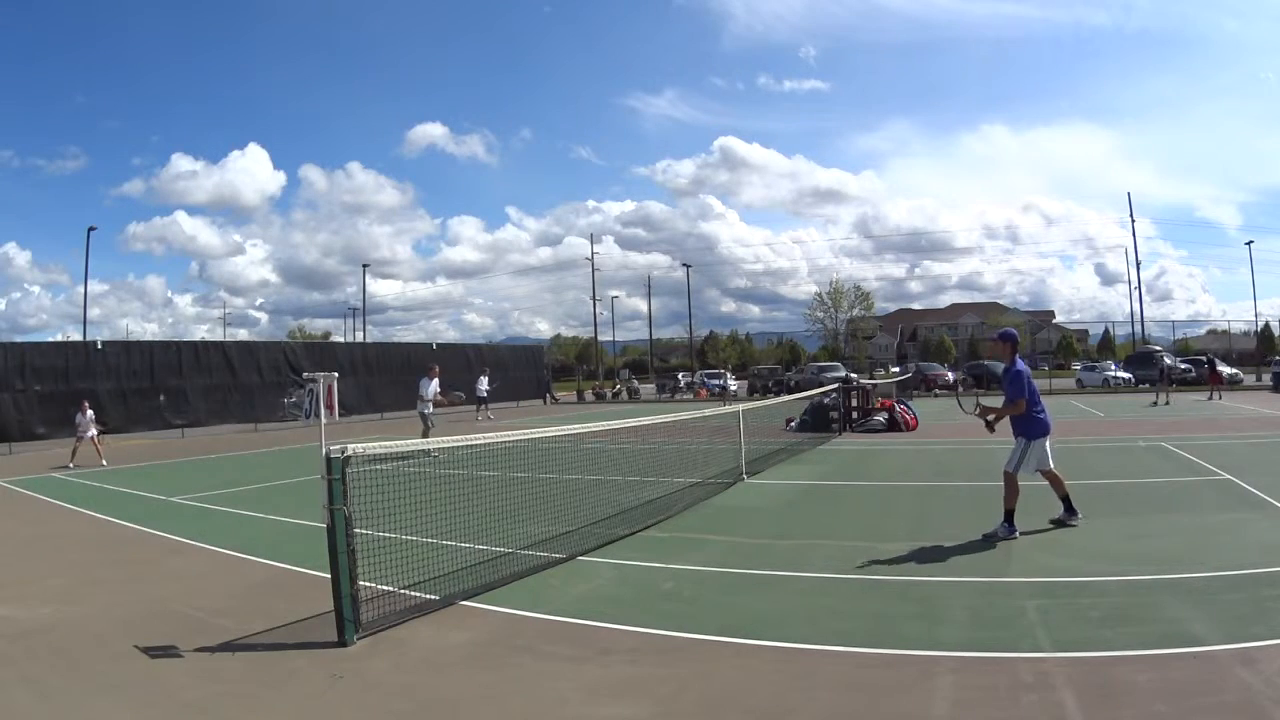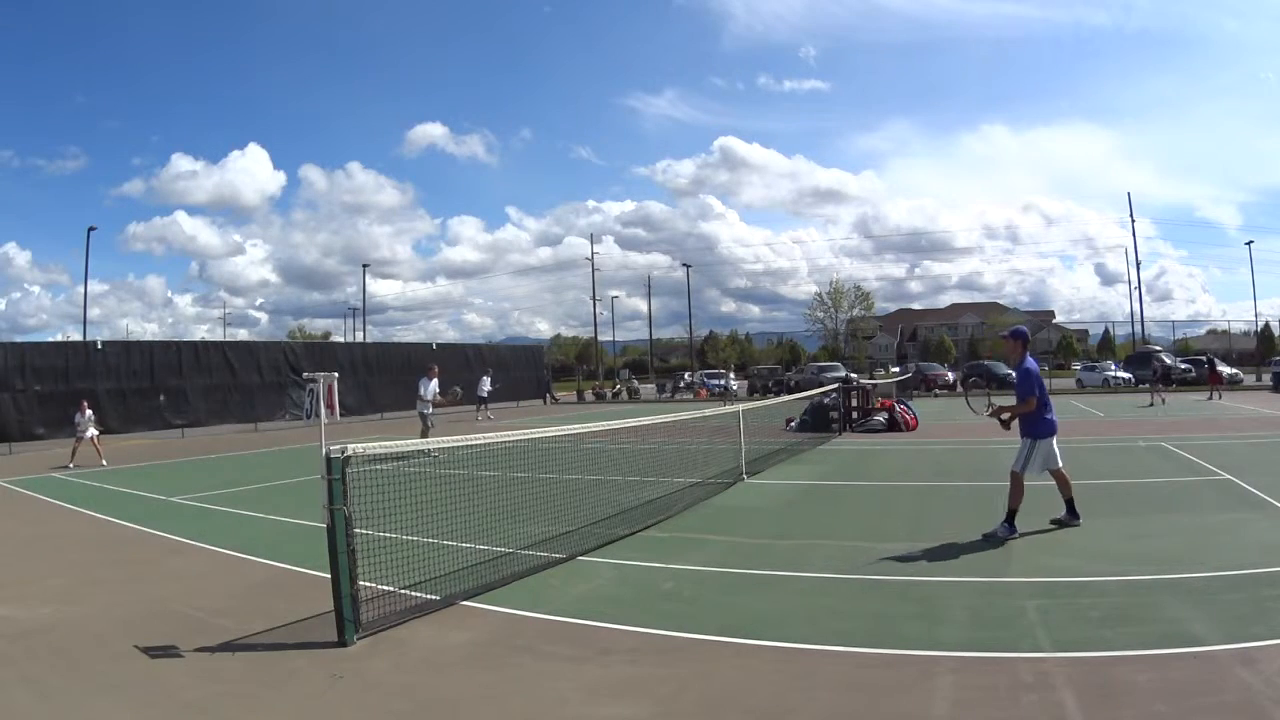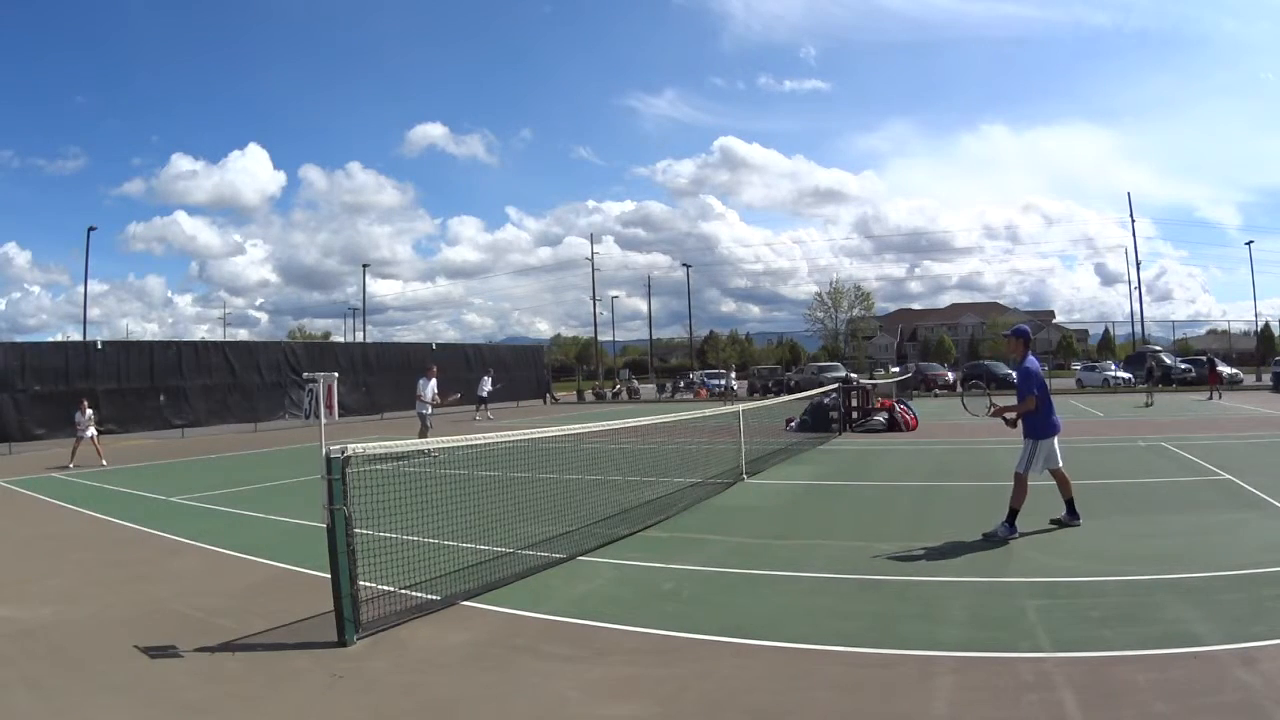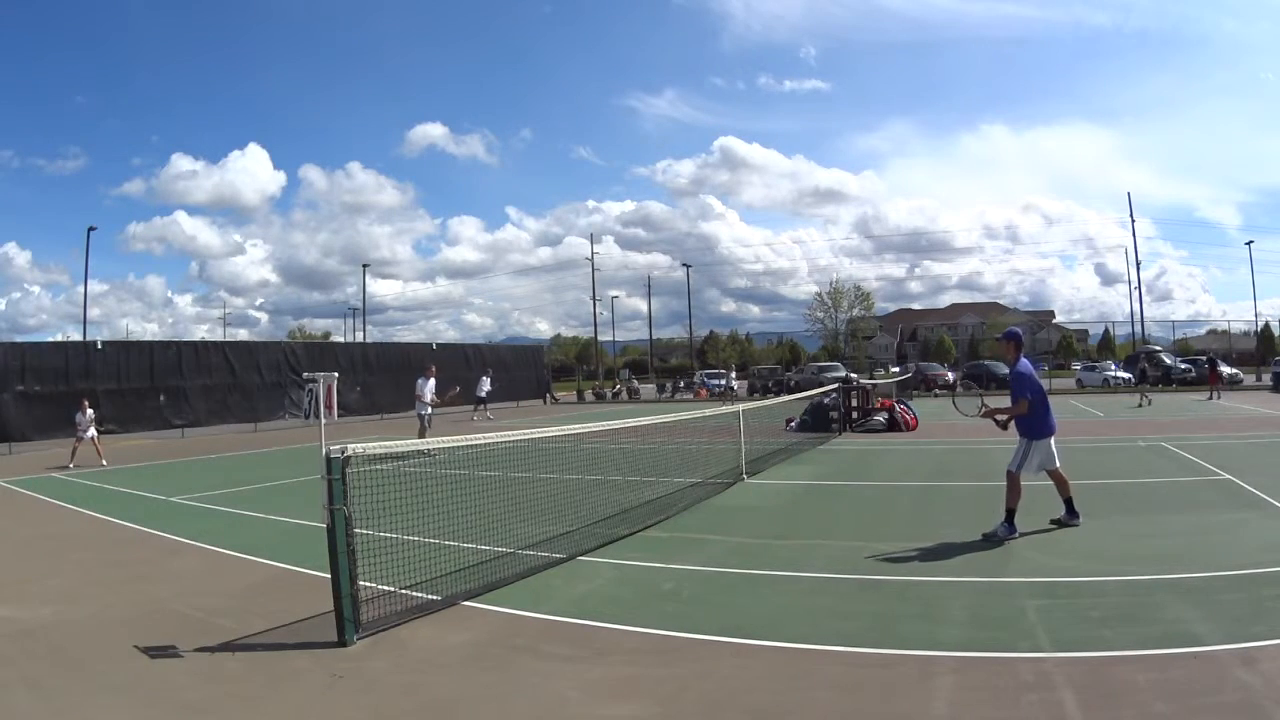
dt=0.2s
person 1, frame 1
left shoulder: (1018, 372)
right shoulder: (1009, 370)
left elbow: (1020, 407)
right elbow: (1009, 401)
left wrist: (991, 411)
right wrist: (994, 420)
left hip: (1031, 431)
right hip: (1037, 427)
left knee: (1010, 474)
right knee: (1047, 470)
left ankle: (1008, 526)
right ankle: (1070, 511)
person 1, frame 2
left shoulder: (1027, 369)
right shoulder: (1023, 366)
left elbow: (1031, 404)
left wrist: (1003, 410)
right wrist: (1009, 419)
left hip: (1037, 431)
right hip: (1044, 427)
left knee: (1016, 475)
right knee: (1056, 470)
left ankle: (1009, 526)
right ankle: (1072, 514)
person 1, frame 3
left shoulder: (1027, 368)
right shoulder: (1027, 364)
left elbow: (1030, 403)
left wrist: (1004, 410)
right wrist: (1015, 417)
left hip: (1038, 431)
right hip: (1046, 427)
left knee: (1020, 475)
right knee: (1056, 470)
left ankle: (1009, 526)
right ankle: (1071, 514)
person 1, frame 4
left shoulder: (1019, 371)
right shoulder: (1020, 366)
left elbow: (1023, 407)
left wrist: (996, 412)
right wrist: (1007, 419)
left hip: (1034, 432)
right hip: (1043, 428)
left knee: (1013, 475)
right knee: (1053, 470)
left ankle: (1009, 526)
right ankle: (1071, 513)
